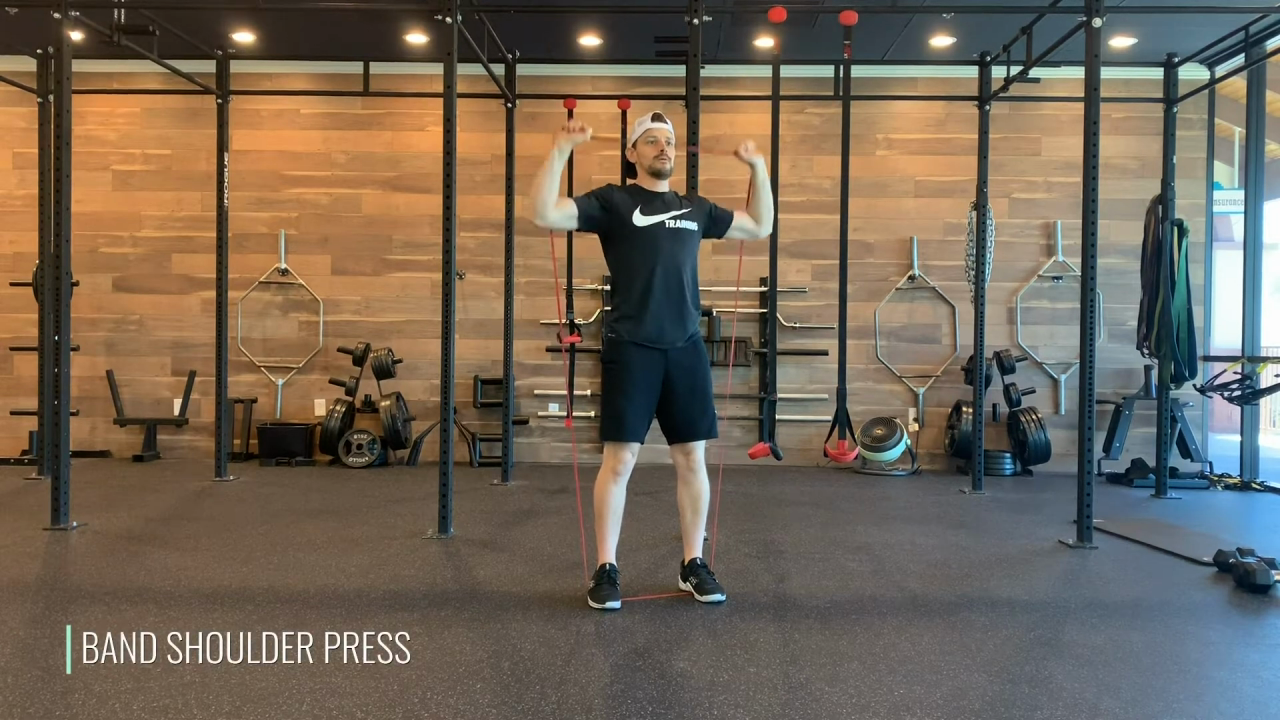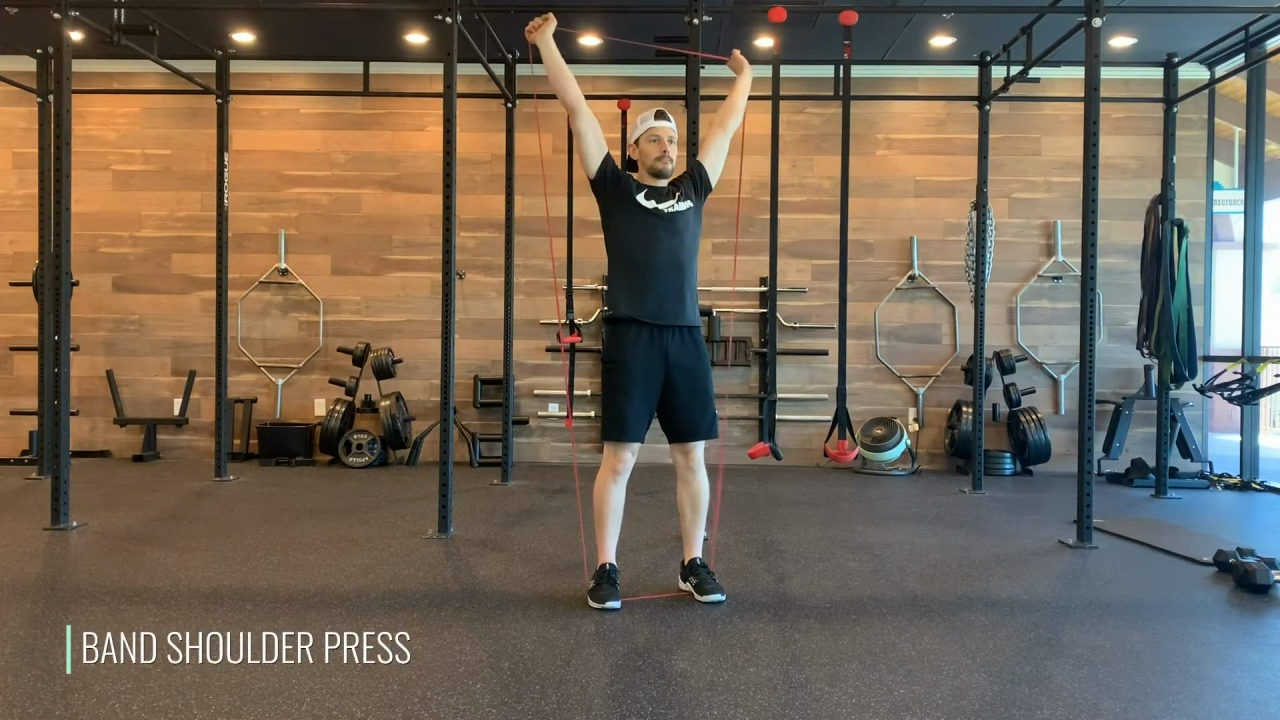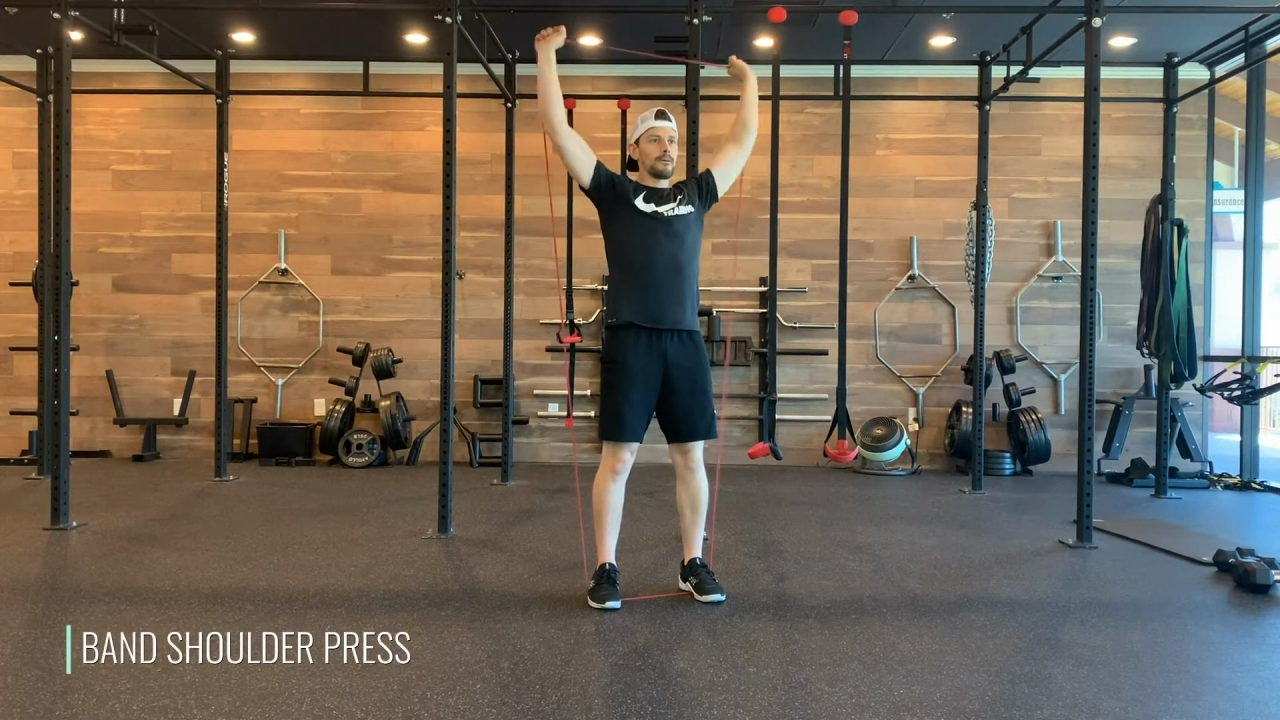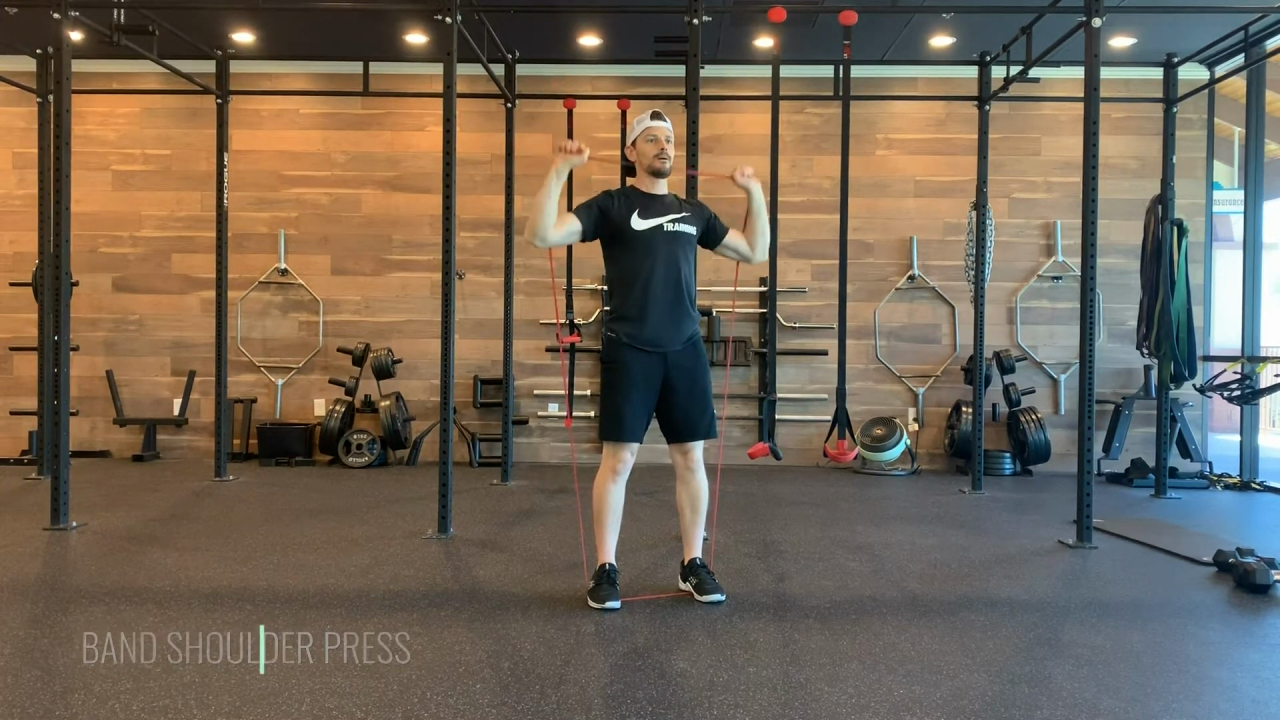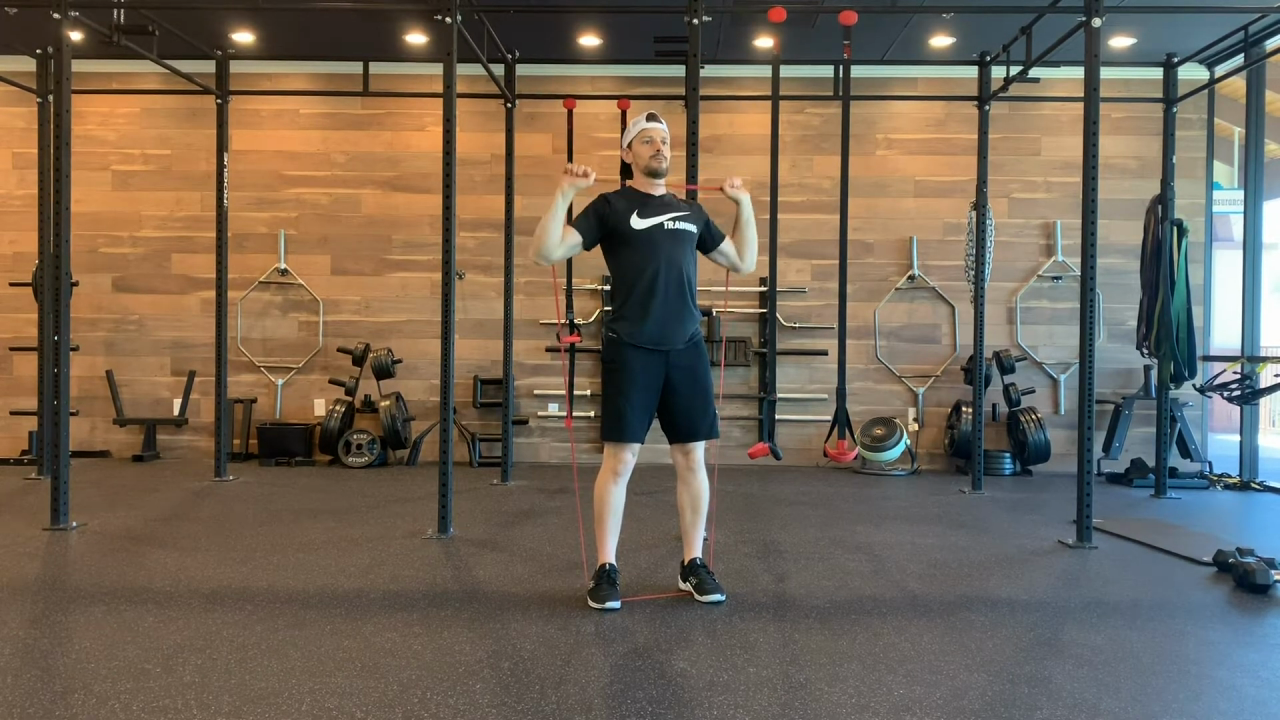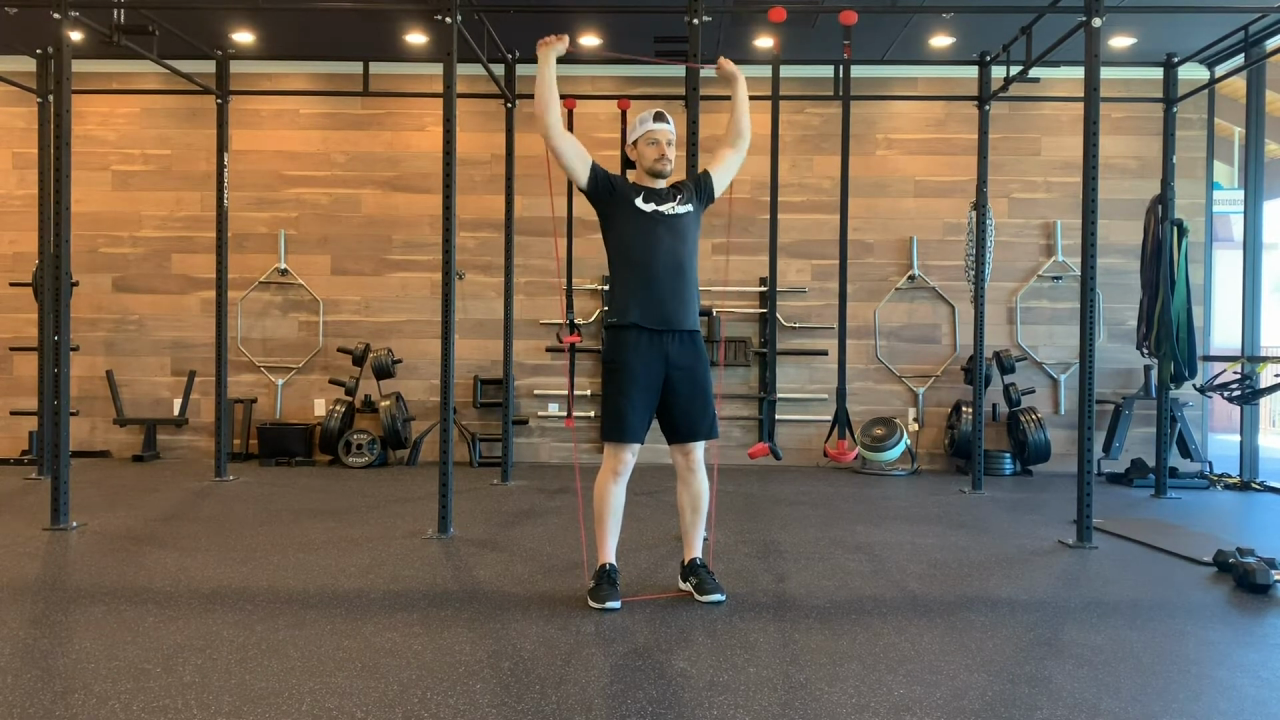
dt=0.5s
person 1, frame 1
left shoulder: (696, 208)
right shoulder: (612, 202)
left elbow: (760, 225)
right elbow: (542, 213)
left wrist: (757, 166)
right wrist: (561, 148)
left hip: (686, 346)
right hip: (631, 346)
left knee: (692, 457)
right knee: (619, 458)
left ankle: (693, 564)
right ankle: (605, 570)
person 1, frame 2
left shoulder: (692, 189)
right shoulder: (615, 187)
left elbow: (726, 126)
right elbow: (576, 108)
left wrist: (743, 73)
right wrist: (545, 42)
left hip: (687, 340)
right hip: (632, 341)
left knee: (691, 457)
right knee: (618, 459)
left ankle: (693, 563)
right ankle: (606, 568)
person 1, frame 3
left shoulder: (695, 194)
right shoulder: (614, 191)
left elbow: (743, 144)
right elbow: (557, 129)
left wrist: (746, 82)
right wrist: (547, 55)
left hip: (686, 343)
right hip: (630, 342)
left knee: (690, 457)
right knee: (617, 458)
left ankle: (693, 563)
right ankle: (605, 568)
person 1, frame 4
left shoulder: (693, 212)
right shoulder: (611, 205)
left elbow: (754, 251)
right elbow: (540, 235)
left wrist: (755, 194)
right wrist: (558, 171)
left hip: (686, 348)
right hip: (629, 349)
left knee: (690, 458)
right knee: (618, 460)
left ankle: (693, 563)
right ankle: (606, 569)
person 1, frame 5
left shoulder: (691, 211)
right shoulder: (610, 207)
left elbow: (743, 262)
right elbow: (545, 252)
left wrist: (744, 204)
right wrist: (562, 194)
left hip: (687, 347)
right hip: (630, 349)
left knee: (692, 458)
right knee: (619, 460)
left ankle: (693, 564)
right ankle: (605, 569)
person 1, frame 6
left shoulder: (692, 195)
right shoulder: (612, 192)
left elbow: (738, 145)
right elbow: (553, 133)
left wrist: (738, 83)
right wrist: (547, 60)
left hip: (687, 343)
right hip: (631, 344)
left knee: (691, 458)
right knee: (619, 459)
left ankle: (693, 563)
right ankle: (606, 568)
